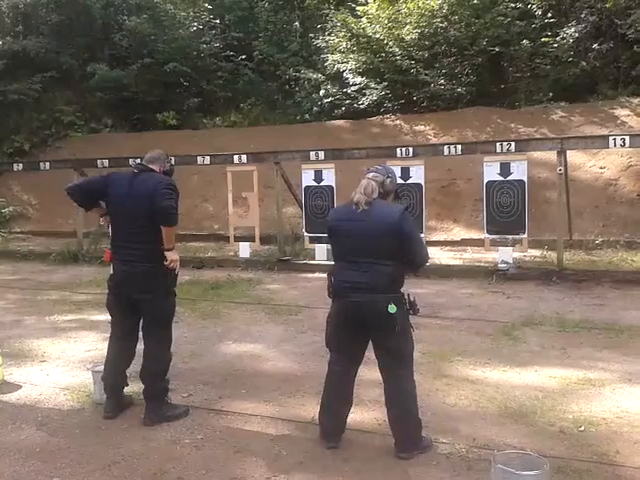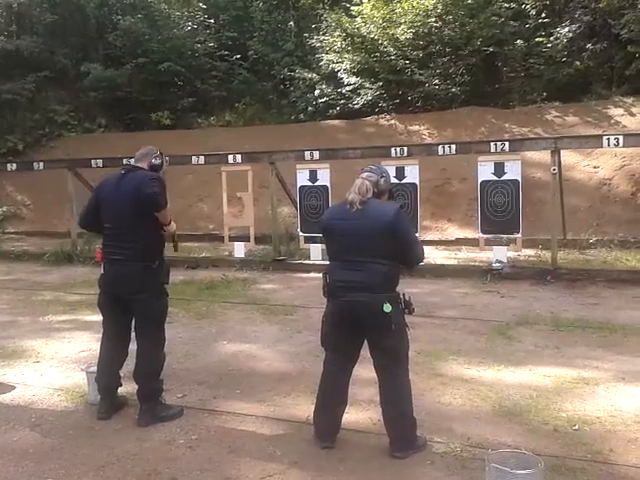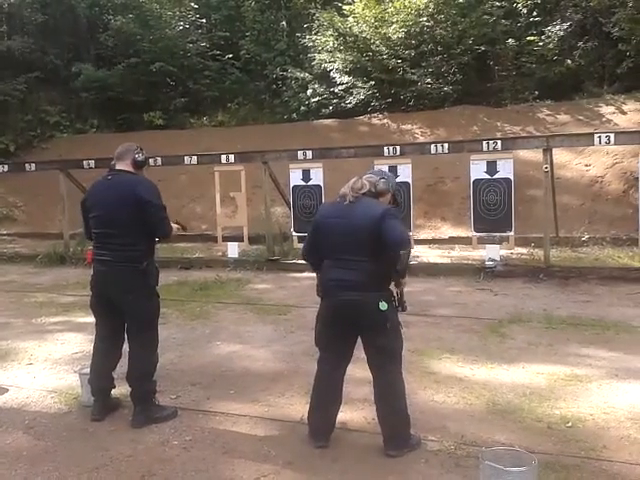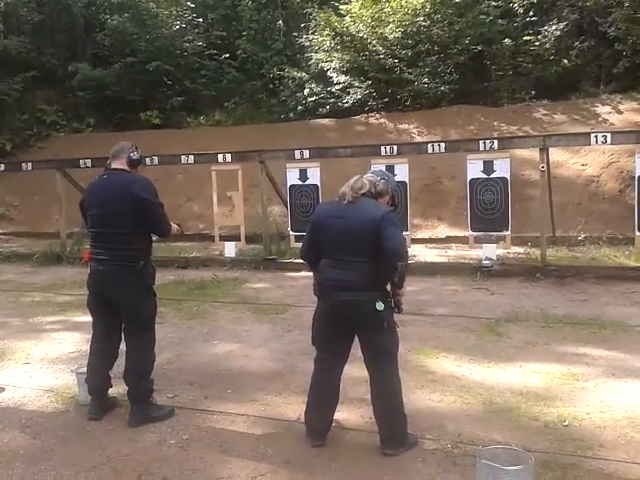
dt=0.7s
person 1, frame 1
left shoulder: (336, 216)
right shoulder: (397, 215)
right elbow: (418, 259)
left hip: (345, 302)
right hip: (385, 304)
left knee: (340, 367)
right knee: (398, 372)
left ankle: (330, 433)
right ankle: (408, 442)
person 1, frame 2
left shoulder: (331, 215)
right shoulder: (392, 213)
right elbow: (414, 256)
left hip: (340, 301)
right hip: (380, 303)
left knee: (335, 366)
right knee: (393, 371)
left ankle: (325, 433)
right ankle: (403, 441)
person 1, frame 3
left shoulder: (326, 212)
right shoulder: (382, 212)
left elbow: (309, 253)
right elbow: (400, 242)
right wrist: (398, 274)
left hip: (334, 300)
right hip: (373, 302)
left knee: (329, 365)
right knee: (387, 369)
left ankle: (319, 432)
right ankle: (397, 439)
person 1, frame 4
left shoulder: (323, 211)
right shoulder: (382, 214)
left elbow: (307, 253)
right elbow: (397, 253)
right wrist: (396, 285)
left hip: (331, 300)
right hip: (369, 302)
left knee: (326, 365)
right knee: (383, 369)
left ankle: (316, 431)
right ankle: (394, 438)
person 2, frame 1
left shoulder: (115, 180)
right shoulder: (163, 184)
left elbow: (75, 189)
right elbow: (167, 213)
left wrist: (104, 212)
right wrist: (170, 249)
left hip: (121, 272)
right hip: (153, 274)
left knee: (121, 335)
right knee: (157, 340)
left ankle: (113, 399)
right ankle: (156, 406)
person 2, frame 2
left shoulder: (106, 185)
right shoulder: (150, 180)
left elbow: (86, 221)
right elbow: (154, 199)
right wrist: (167, 223)
left hip: (112, 271)
right hip: (144, 273)
left knee: (113, 335)
right knee: (150, 339)
left ankle: (107, 399)
right ankle: (150, 406)
person 2, frame 3
left shoulder: (93, 190)
right shoulder: (142, 186)
left elbow: (90, 233)
right elbow: (161, 231)
right wrist: (172, 228)
left hip: (102, 273)
right hip: (134, 275)
left knee: (106, 336)
right knee: (142, 340)
left ankle: (101, 401)
right ankle: (144, 407)
person 2, frame 4
left shoulder: (91, 189)
right shoulder: (139, 184)
left elbow: (95, 228)
right elbow: (159, 227)
right wrist: (171, 228)
left hip: (99, 272)
right hip: (131, 273)
left knee: (102, 335)
right knee: (139, 339)
left ankle: (97, 400)
right ankle: (141, 406)
